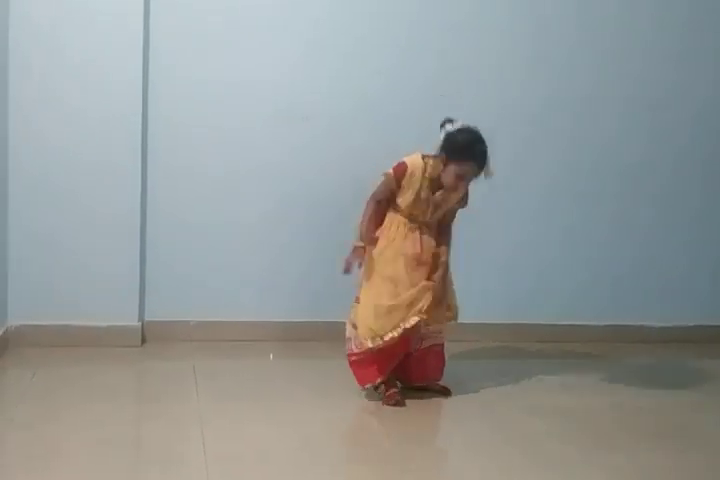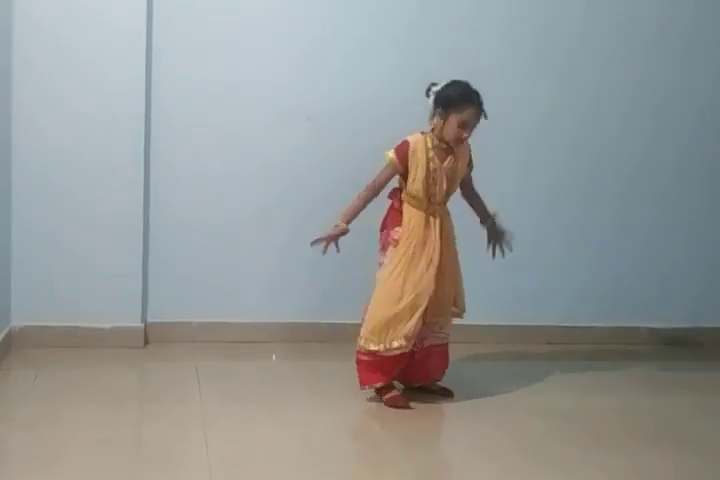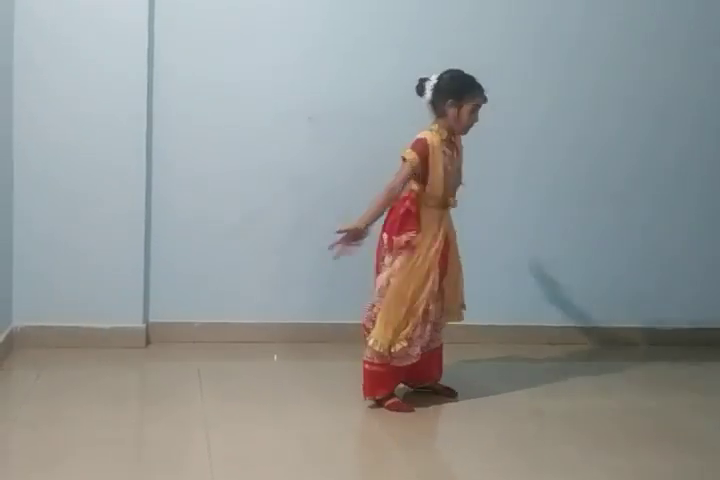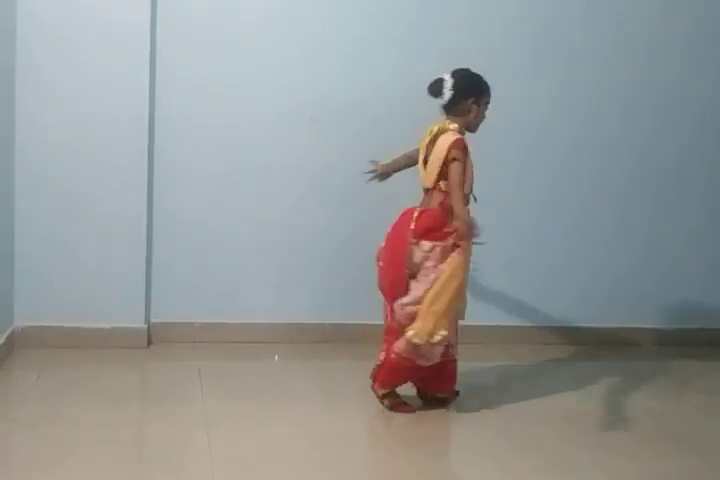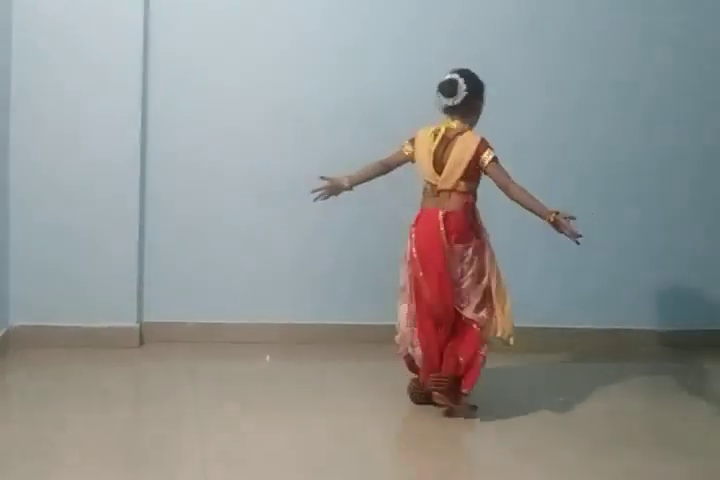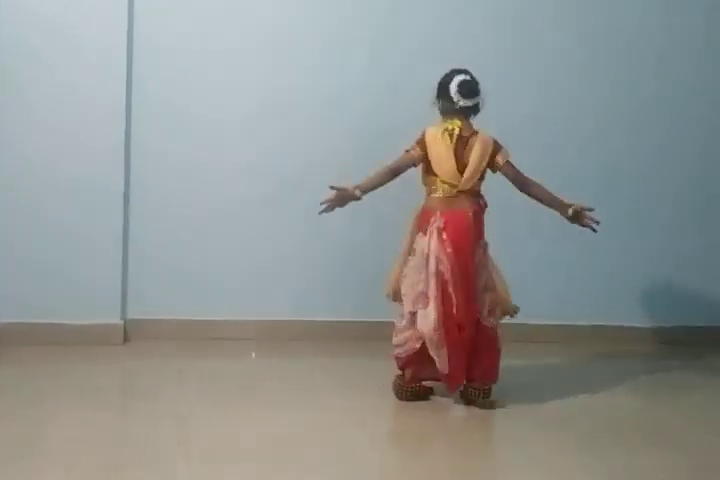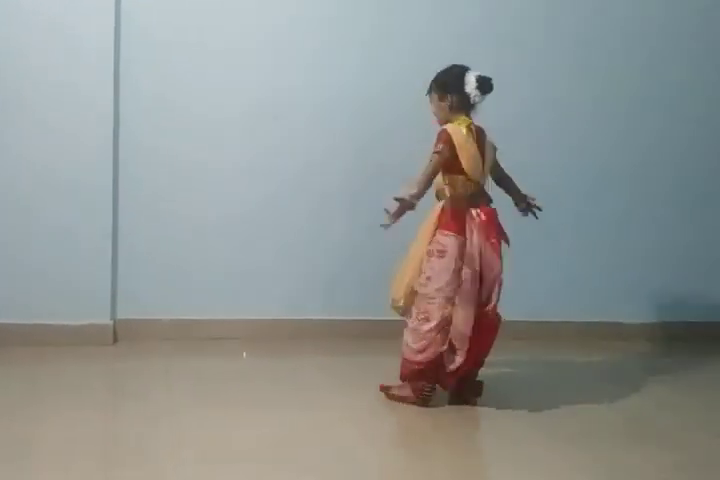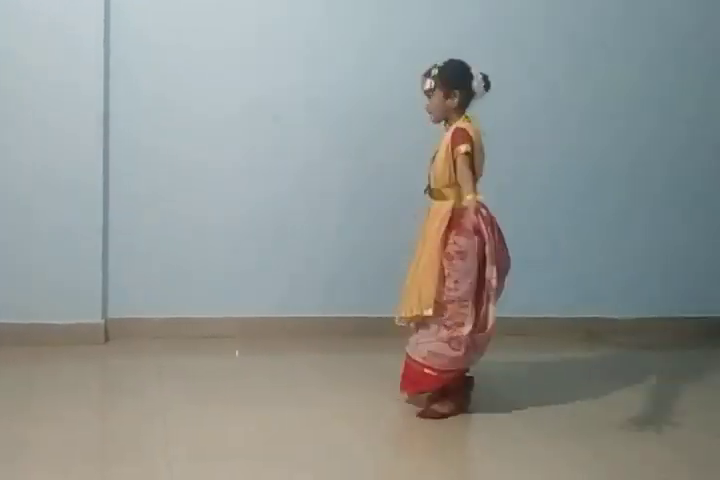
dt=0.2s
person 1, frame 1
left shoulder: (459, 188)
right shoulder: (409, 168)
left elbow: (445, 227)
right elbow: (375, 200)
left wrist: (441, 268)
right wrist: (361, 244)
left hip: (426, 242)
right hip: (393, 238)
left knee: (432, 308)
right knee: (383, 308)
left ankle: (421, 374)
right ankle: (383, 378)
person 1, frame 2
left shoulder: (462, 153)
right shoulder: (411, 147)
left elbow: (468, 190)
right elbow: (375, 186)
left wrist: (490, 223)
right wrist: (343, 223)
left hip: (438, 233)
right hip: (405, 231)
left knee: (437, 305)
right knee: (397, 305)
left ankle: (422, 375)
right ankle: (383, 379)
person 1, frame 3
left shoulder: (453, 143)
right shoulder: (426, 145)
right elbow: (396, 187)
right wrist: (363, 225)
left hip: (437, 230)
right hip: (413, 232)
left knee: (432, 307)
right knee: (401, 309)
left ankle: (423, 376)
right ankle: (381, 387)
person 1, frame 4
left shoulder: (437, 136)
right shoulder: (456, 143)
left elbow: (415, 156)
right elbow: (456, 191)
left wrist: (386, 169)
right wrist: (464, 222)
left hip: (425, 227)
right hip: (440, 233)
left knee: (435, 311)
right knee: (430, 311)
left ankle: (434, 385)
right ankle: (386, 382)
person 1, frame 5
left shoulder: (423, 137)
right shoulder: (476, 144)
left elbow: (384, 164)
right elbow: (508, 186)
left wrist: (343, 183)
right wrist: (552, 217)
left hip: (425, 228)
right hip: (460, 232)
left knee: (426, 309)
right knee: (473, 312)
left ankle: (425, 383)
right ankle: (448, 386)
person 1, frame 6
left shoulder: (430, 138)
right shoulder: (487, 145)
left elbow: (394, 169)
right elbow: (523, 183)
left wrist: (354, 192)
right wrist: (569, 210)
left hip: (432, 228)
right hip: (469, 231)
left knee: (423, 307)
right knee: (476, 311)
left ankle: (410, 380)
right ankle: (476, 386)
person 1, frame 7
left shoulder: (449, 136)
right shoulder: (484, 138)
left elbow: (430, 171)
right elbow: (497, 174)
left wrist: (411, 198)
right wrist: (520, 198)
left hip: (454, 227)
right hip: (483, 226)
left knee: (432, 304)
right knee: (475, 307)
left ankle: (416, 383)
right ankle: (464, 381)
person 1, frame 8
left shoulder: (459, 134)
right shoulder: (465, 132)
left elbow: (465, 175)
left wrist: (471, 205)
left hip: (457, 228)
right hip: (458, 226)
left knee: (448, 309)
right knee: (464, 308)
left ankle: (447, 393)
right ankle: (455, 380)
